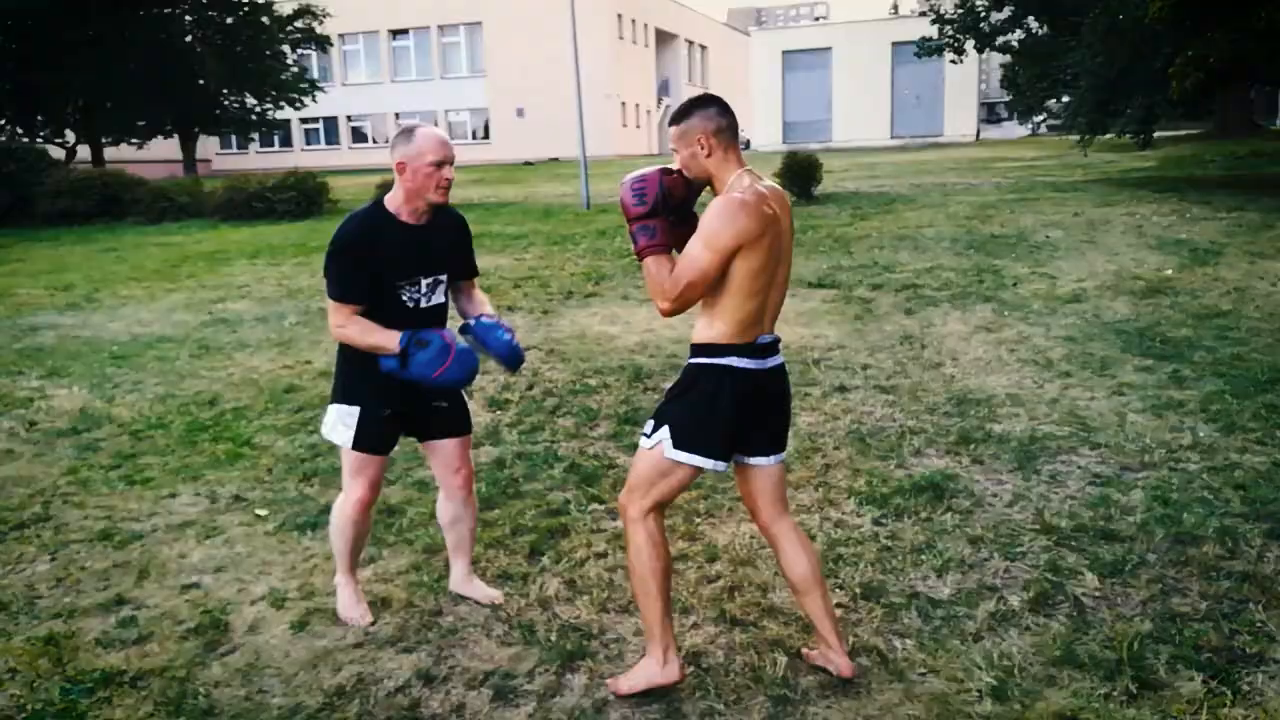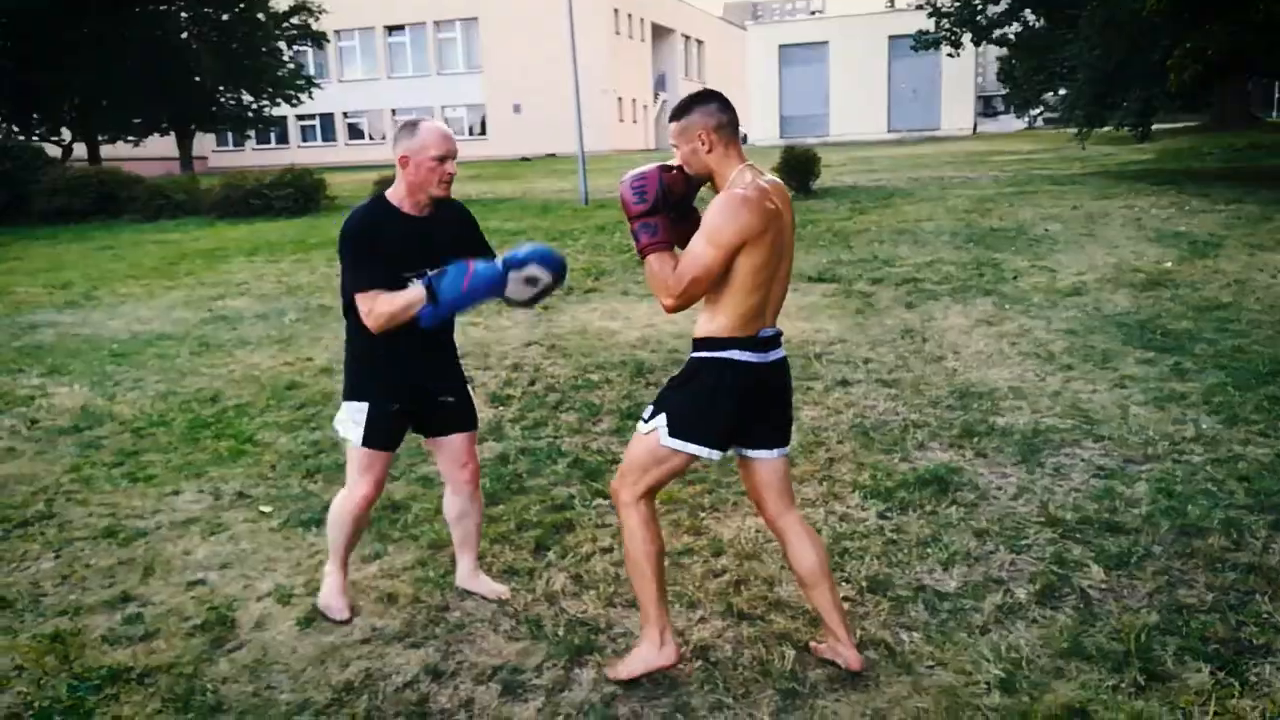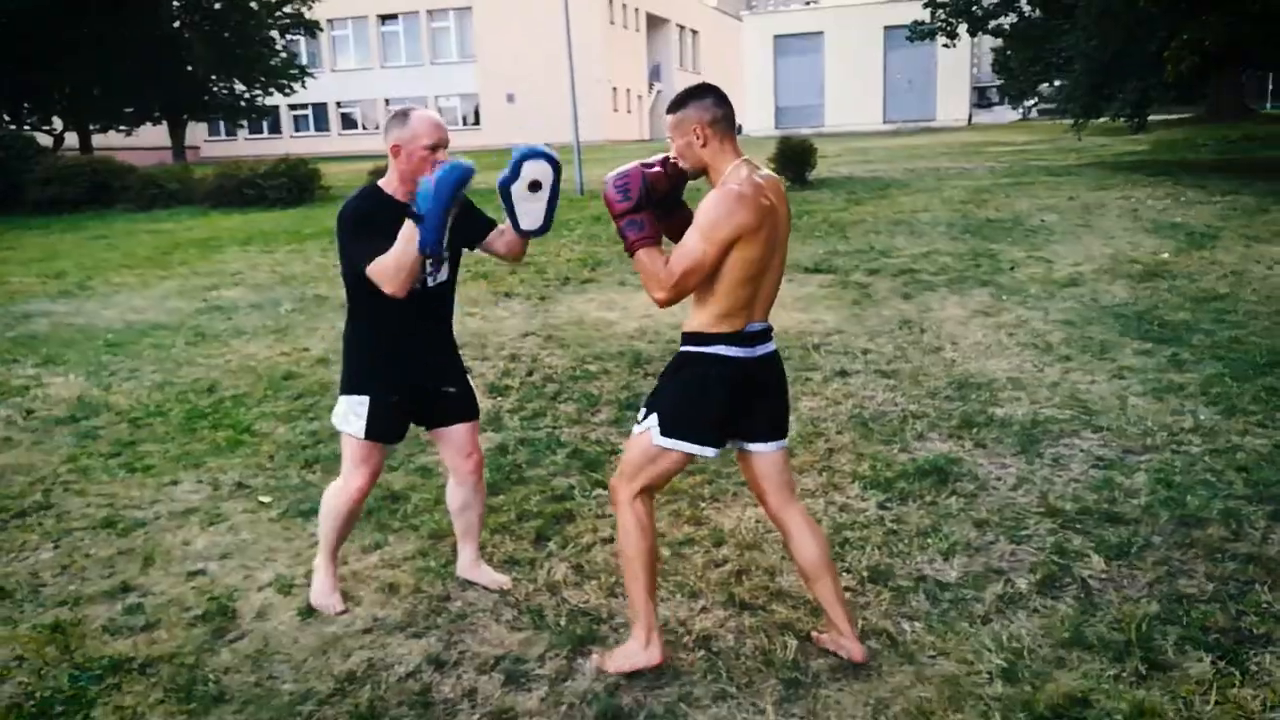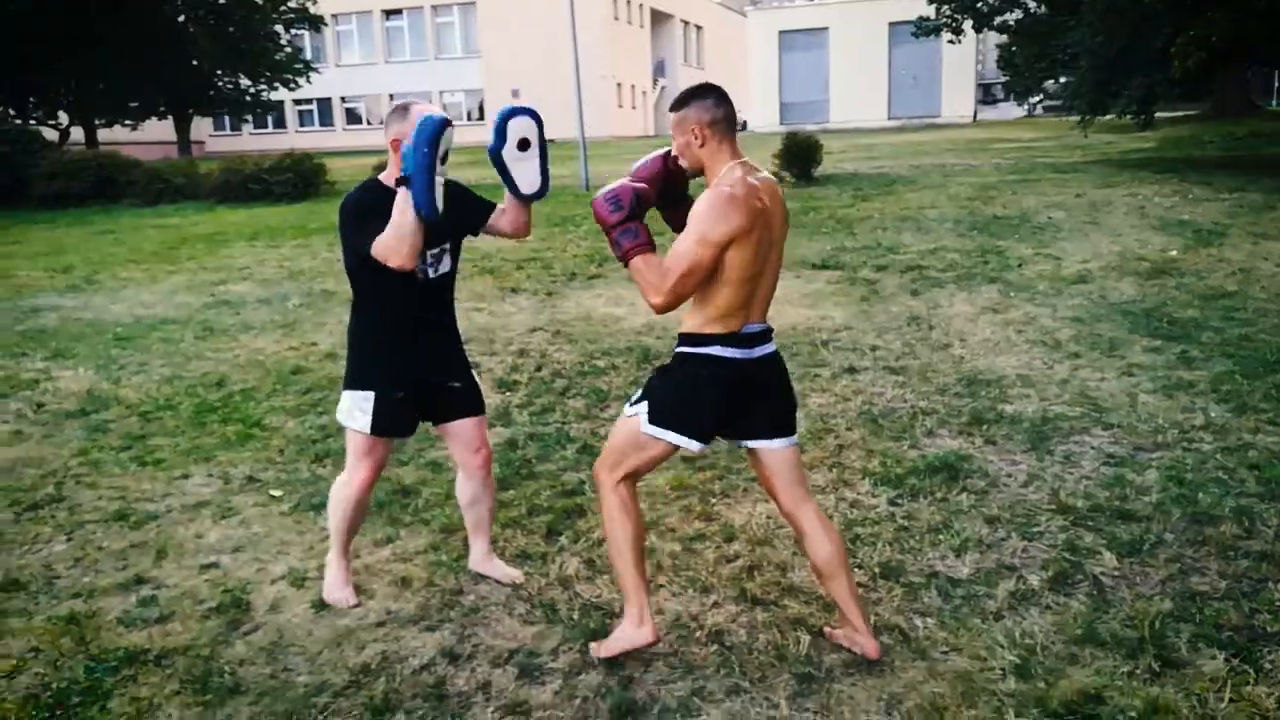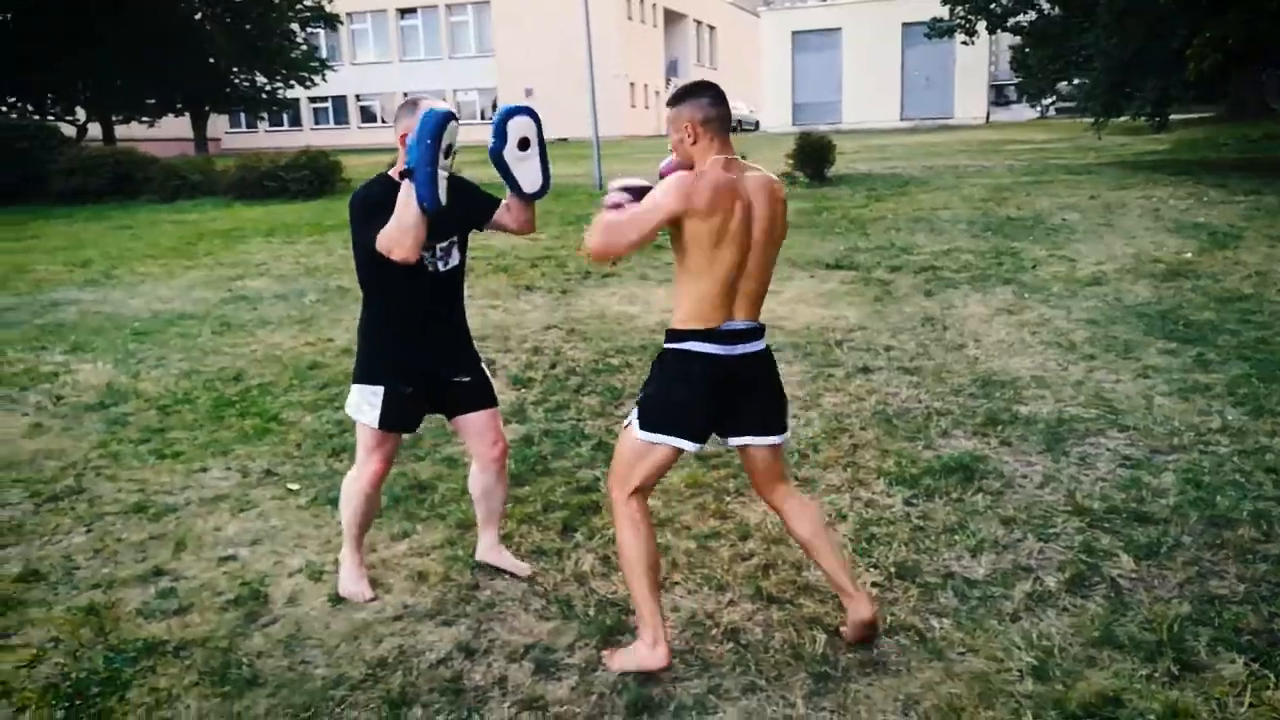
dt=0.1s
person 1, frame 1
left shoulder: (733, 207)
right shoulder: (772, 196)
left elbow: (669, 298)
left wrist: (645, 221)
right wrist: (677, 216)
left hip: (720, 378)
right hip: (765, 372)
left knee: (638, 506)
right knee: (773, 515)
left ankle: (660, 656)
right ankle: (833, 648)
person 1, frame 2
left shoulder: (737, 203)
right shoulder: (772, 191)
left elbow: (673, 294)
left wrist: (647, 219)
right wrist: (678, 213)
left hip: (721, 370)
right hip: (766, 365)
left knee: (629, 490)
right knee: (779, 509)
left ankle: (656, 640)
right ankle: (841, 642)
person 1, frame 3
left shoulder: (730, 198)
right shoulder: (770, 185)
left elbow: (665, 288)
left wrist: (629, 212)
right wrist: (662, 204)
left hip: (708, 366)
right hip: (759, 360)
left knee: (630, 489)
right knee: (783, 502)
left ankle: (644, 639)
right ankle: (846, 634)
person 1, frame 4
left shoulder: (722, 199)
right shoulder: (766, 188)
left elbow: (663, 294)
left wrist: (622, 224)
right wrist: (668, 197)
left hip: (705, 365)
right hip: (759, 360)
left knee: (611, 474)
right knee: (796, 500)
left ankle: (636, 618)
right ankle: (859, 629)
person 1, frame 5
left shoulder: (689, 184)
right shoulder: (772, 190)
left elbow: (599, 246)
left wrist: (617, 203)
left hip: (692, 361)
right hip: (752, 354)
left knee: (626, 492)
right knee: (778, 487)
left ankle: (653, 642)
right ankle: (856, 600)
person 2, frame 1
left shoulder: (451, 224)
right shoulder: (358, 233)
left elbow: (468, 287)
right elbow: (342, 324)
left wrist: (490, 325)
right wrist: (407, 346)
left hip: (436, 377)
right hip: (370, 382)
left knee: (459, 476)
right knee: (360, 491)
left ankle: (461, 573)
right ankle: (346, 582)
person 2, frame 2
left shoulder: (455, 217)
right shoulder: (364, 226)
left elbow: (488, 272)
right elbow: (375, 316)
right wrist: (432, 291)
left hip: (439, 368)
right hip: (379, 378)
left knee: (464, 471)
right knee: (365, 487)
left ankle: (467, 568)
right ankle: (334, 576)
person 2, frame 3
left shoulder: (447, 203)
right shoulder: (361, 212)
left elbow: (509, 248)
right elbow: (395, 282)
right wrist: (419, 216)
left hip: (438, 361)
right hip: (376, 370)
left knee: (468, 461)
right knee: (358, 478)
left ankle: (469, 559)
right ankle: (324, 567)
person 2, frame 4
left shoulder: (448, 193)
right shoulder: (361, 205)
left elbow: (515, 225)
right elbow: (402, 257)
right wrist: (411, 183)
left hip: (442, 356)
right hip: (381, 365)
left knee: (477, 455)
right knee: (363, 473)
left ankle: (481, 552)
right ankle: (336, 563)
person 2, frame 5
left shoulder: (455, 191)
right shoulder: (372, 198)
left elbow: (521, 222)
right elbow: (404, 250)
right wrist: (415, 177)
left hip: (453, 351)
right hip: (390, 359)
left knee: (492, 447)
right knee: (372, 466)
left ankle: (490, 544)
right ankle: (351, 558)
